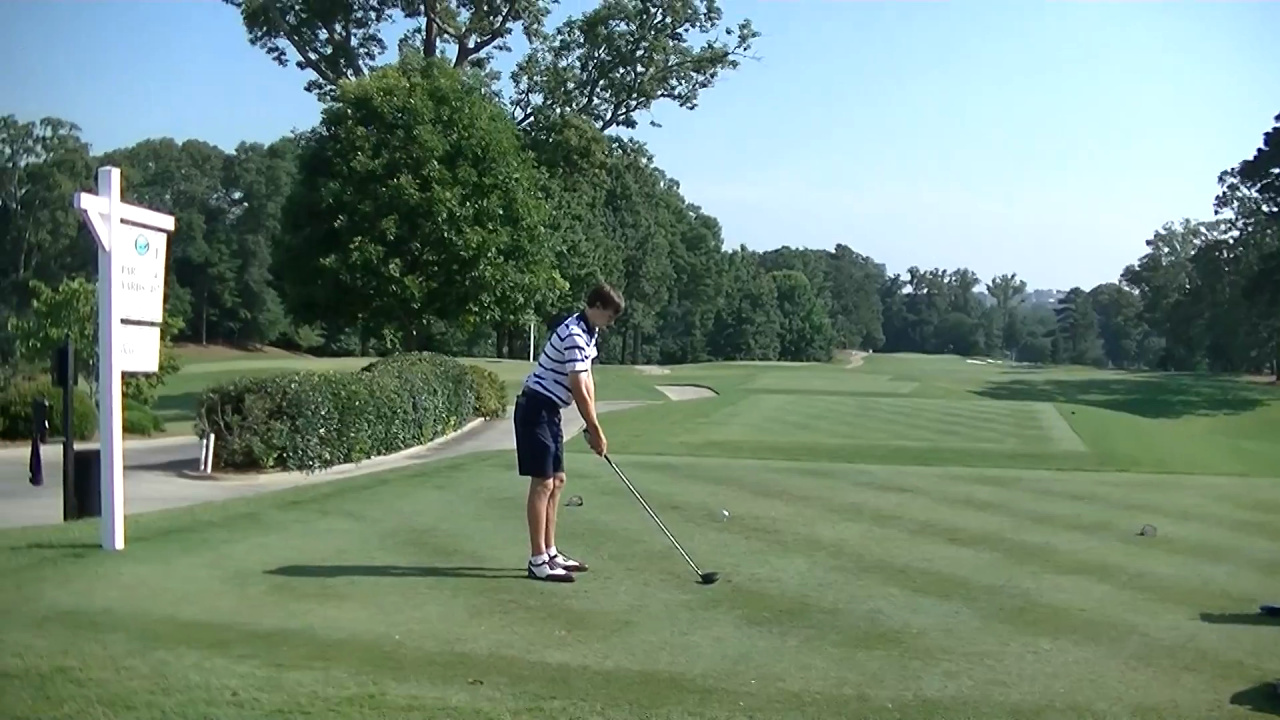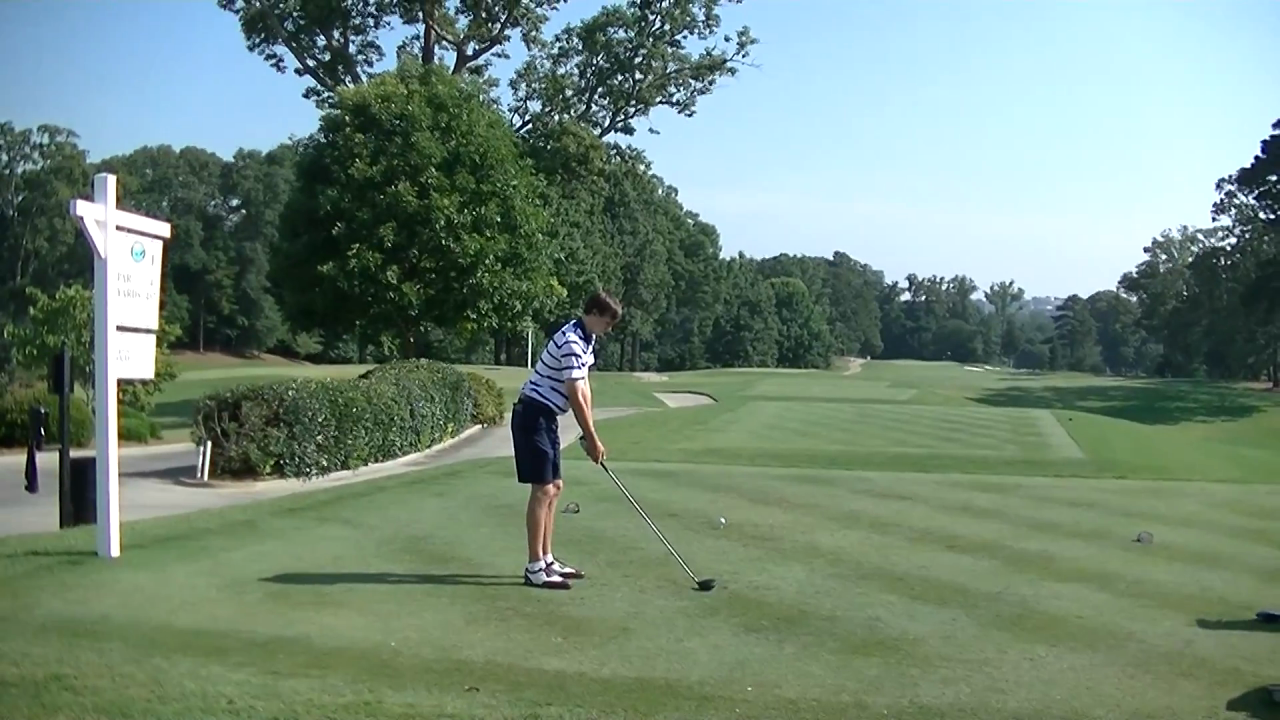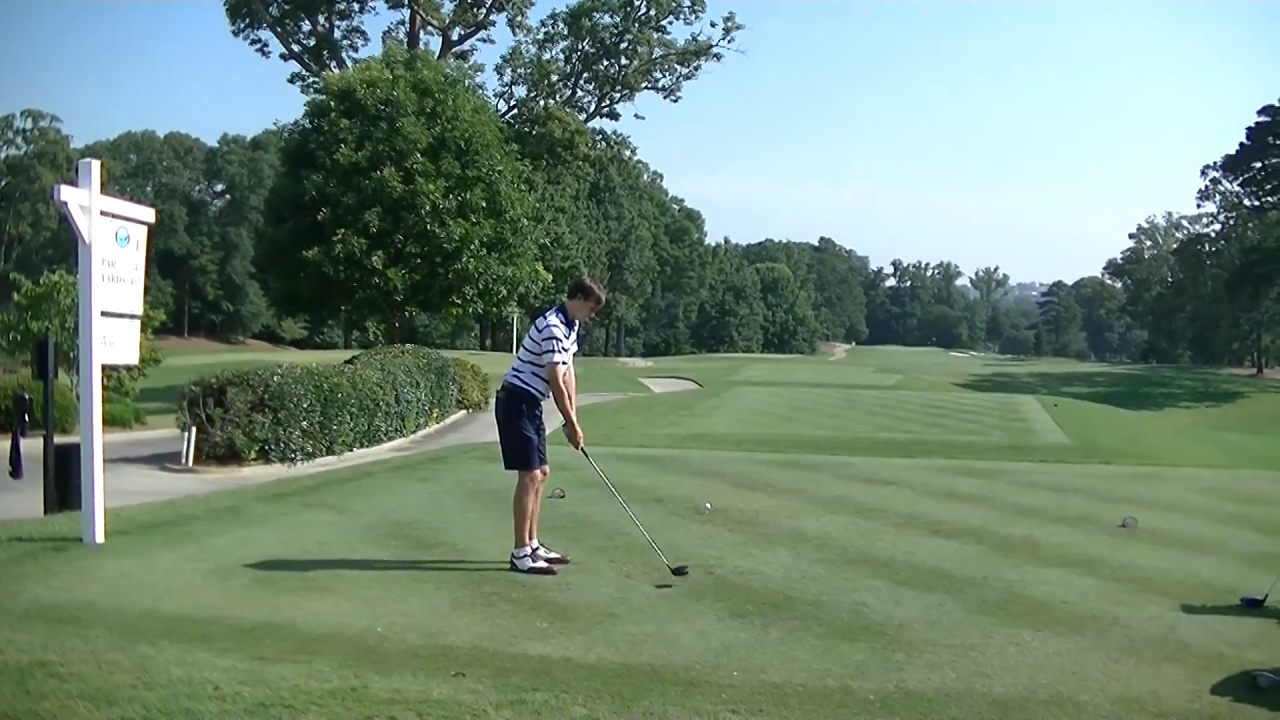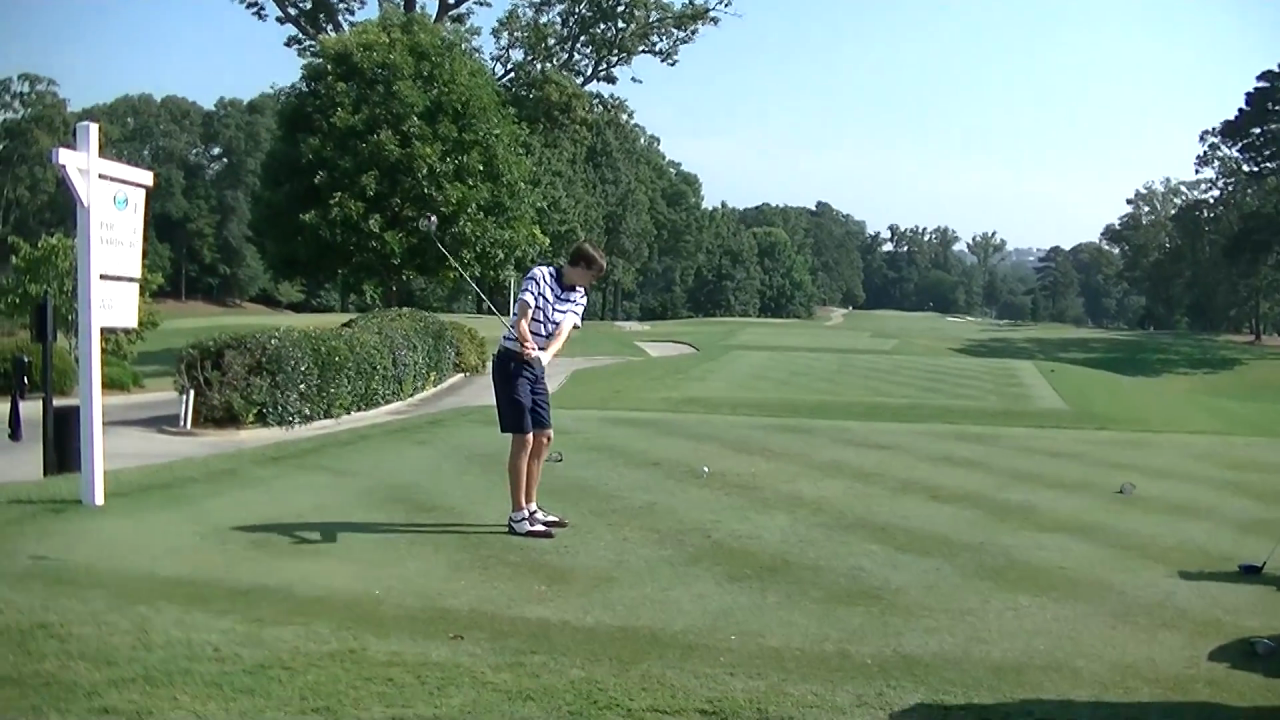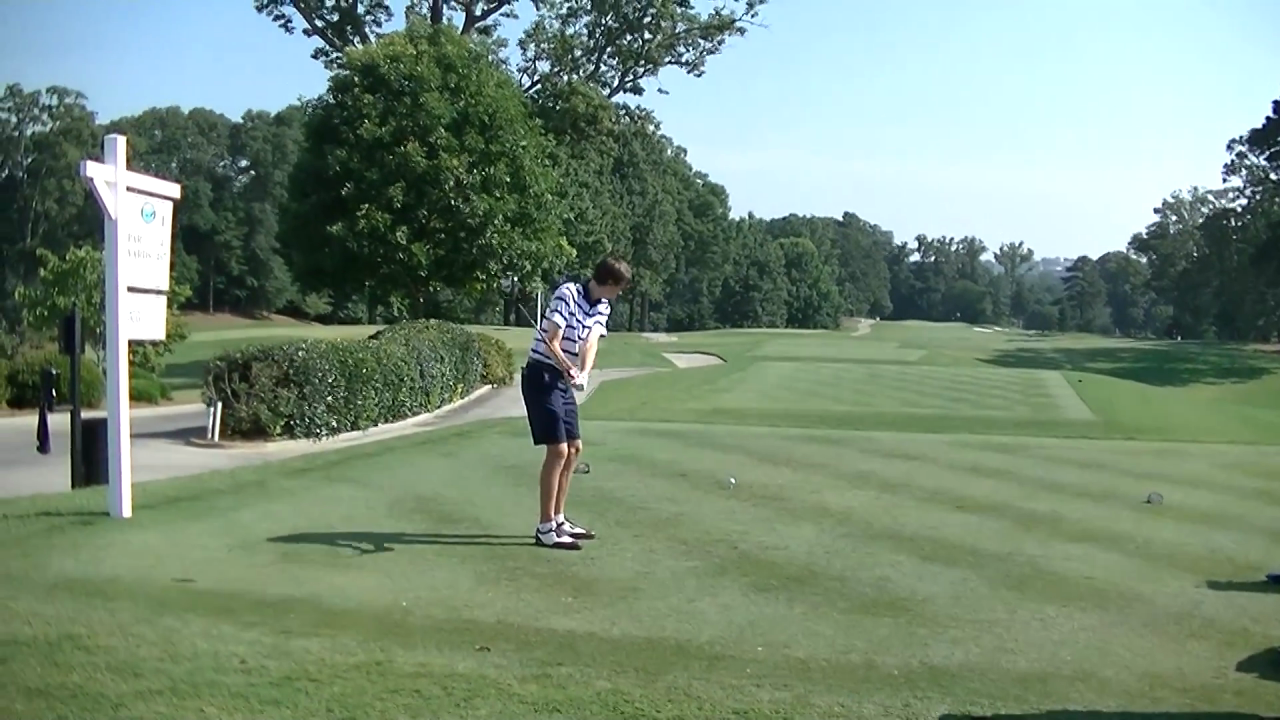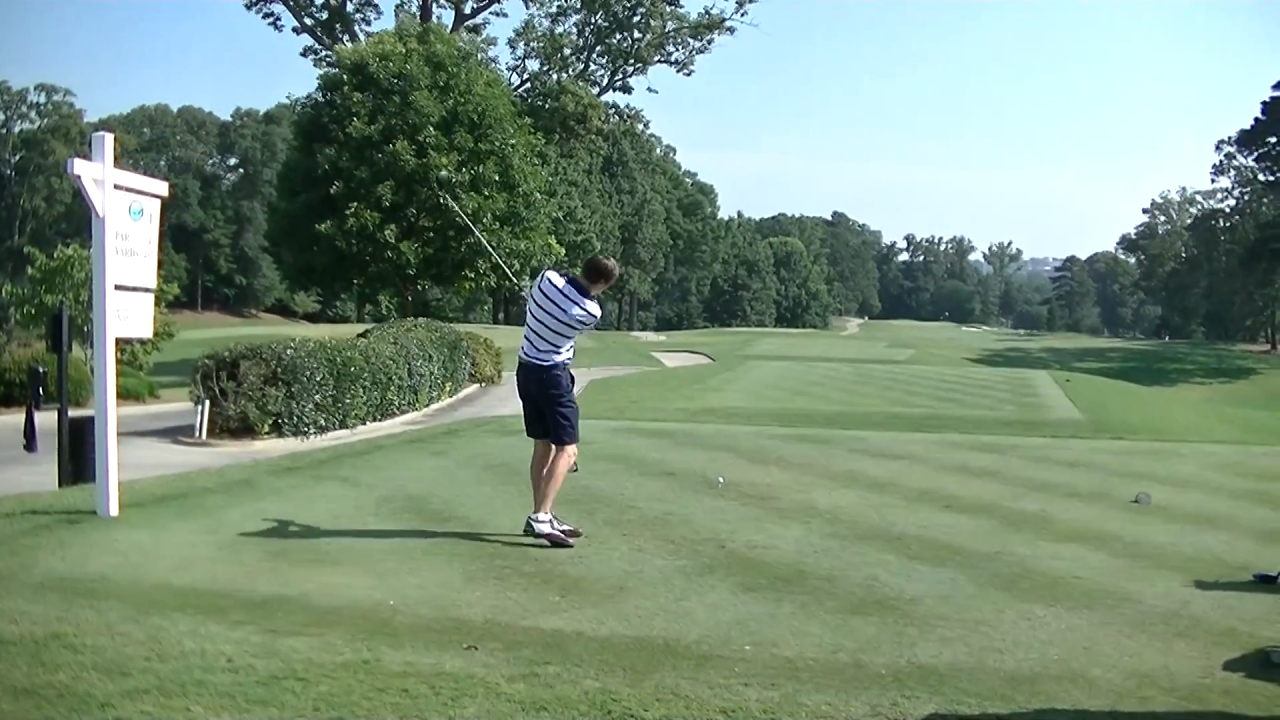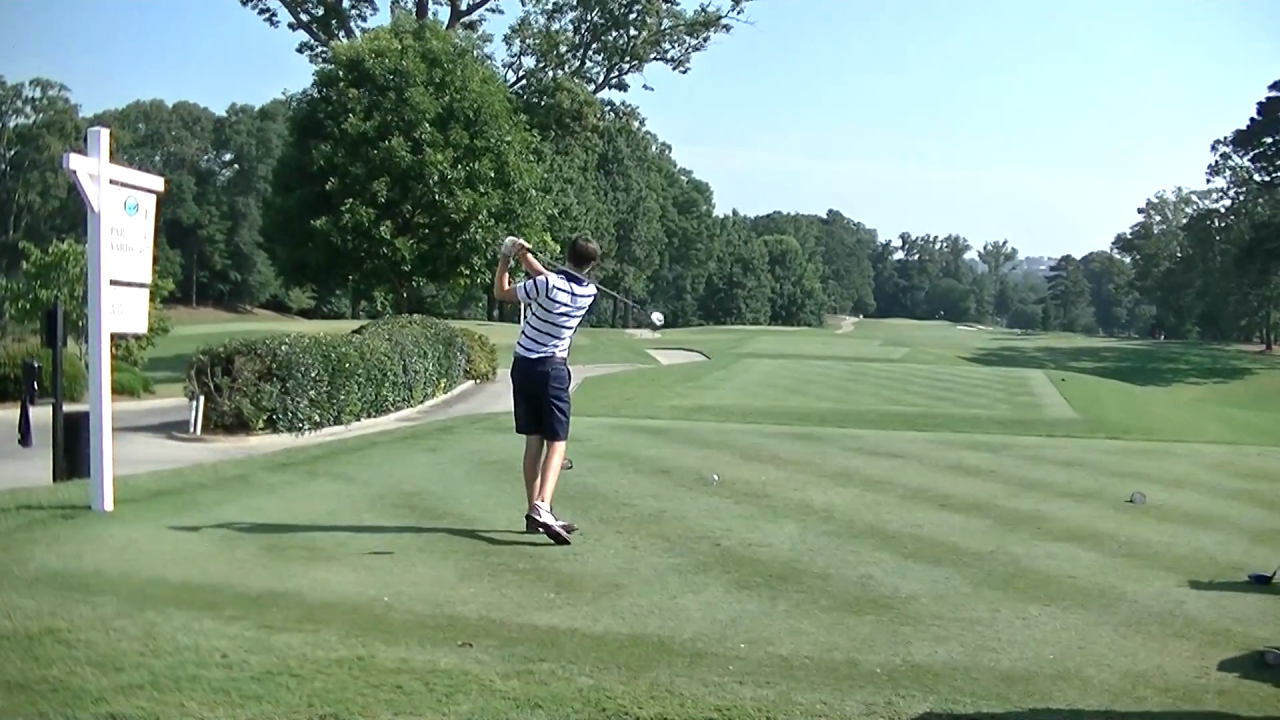
dt=0.4s
person 1, frame 1
left shoulder: (588, 331)
right shoulder: (574, 335)
left elbow: (588, 380)
right elbow: (578, 390)
left wrist: (593, 425)
right wrist: (596, 431)
left hip: (549, 410)
right hip: (536, 409)
left knee: (557, 481)
right knee: (542, 483)
left ankle: (550, 552)
right ankle: (538, 560)
person 1, frame 2
left shoulder: (586, 338)
right shoulder: (571, 342)
left elbow: (585, 387)
right elbow: (575, 398)
left wrist: (589, 434)
right wrist: (593, 439)
left hip: (546, 417)
right hip: (533, 416)
left knee: (554, 487)
right knee: (543, 489)
left ankle: (546, 559)
right ankle: (534, 567)
person 1, frame 3
left shoulder: (571, 325)
right shoulder: (552, 327)
left elbow: (567, 372)
right elbow: (554, 382)
left wrist: (573, 417)
right wrist: (571, 424)
left hip: (531, 403)
right hip: (516, 401)
left knee: (540, 472)
right knee: (529, 475)
left ankle: (532, 544)
right ankle: (520, 553)
person 1, frame 4
left shoulder: (578, 298)
right shoulder: (539, 276)
left elbow: (562, 332)
right elbow: (521, 321)
left wrist: (545, 354)
right wrist: (527, 345)
left hip: (535, 367)
right hip: (511, 362)
left knee: (543, 437)
right knee: (523, 439)
left ankle: (530, 508)
right ankle: (518, 516)
person 1, frame 5
left shoulder: (602, 308)
right shoulder: (567, 295)
left elbow: (589, 346)
right elbow: (551, 344)
left wrist: (582, 373)
right wrist: (571, 372)
left hip: (559, 378)
right hip: (541, 376)
left knee: (573, 448)
right knee: (558, 449)
left ankle: (557, 519)
right ankle: (545, 528)
person 1, frame 6
left shoulder: (549, 279)
right shoulder: (592, 312)
left hip: (526, 370)
right hip: (553, 376)
left knee: (543, 445)
right knee: (567, 448)
left ankle: (542, 516)
right ankle: (539, 518)
person 1, frame 7
left shoulder: (546, 285)
right shoulder: (590, 292)
left elbow: (501, 292)
left wrist: (507, 257)
right wrist: (525, 257)
left hip: (522, 366)
right hip: (552, 369)
left knee: (533, 441)
right knee: (556, 443)
left ankle: (535, 511)
right ankle: (541, 507)
